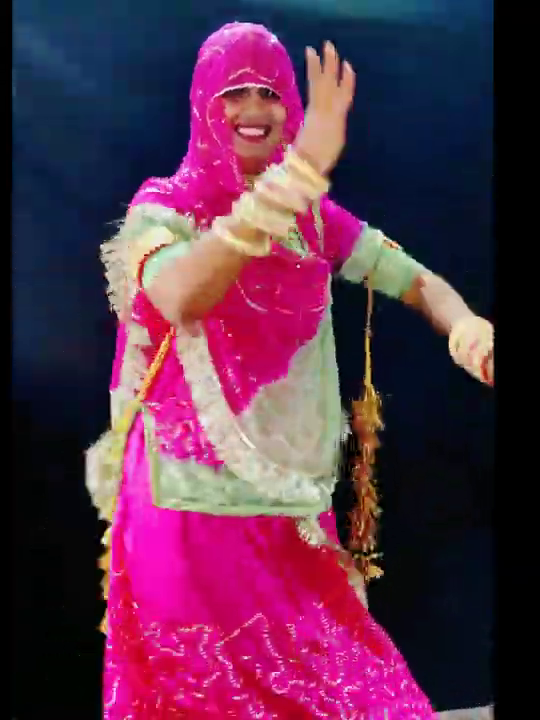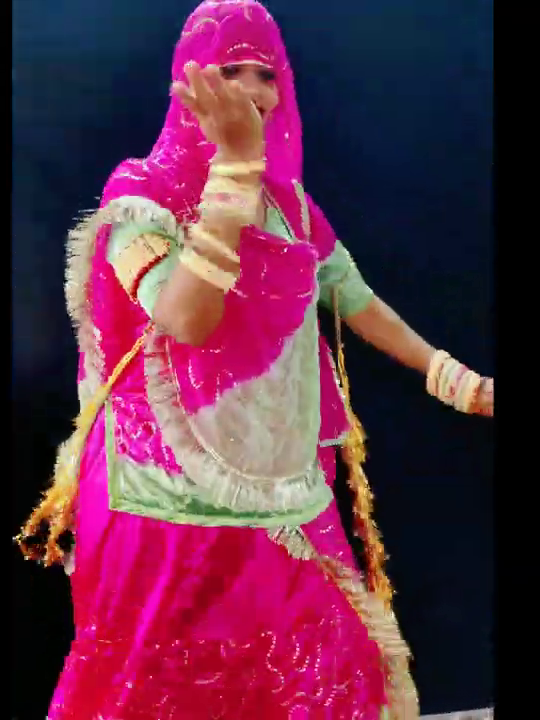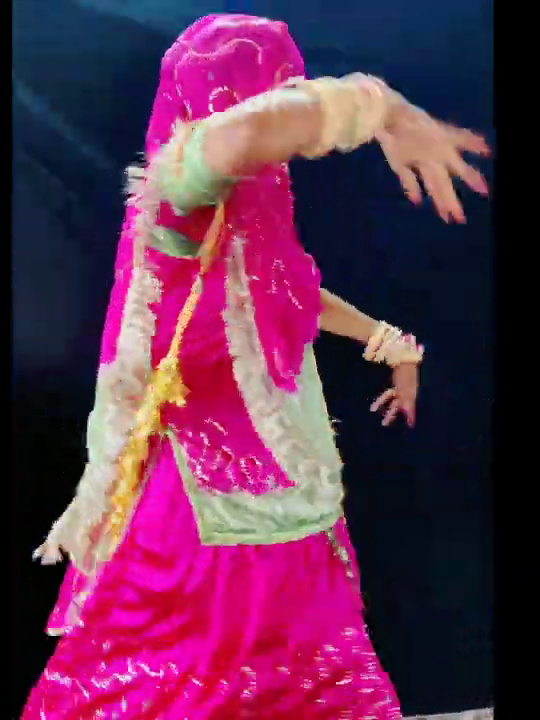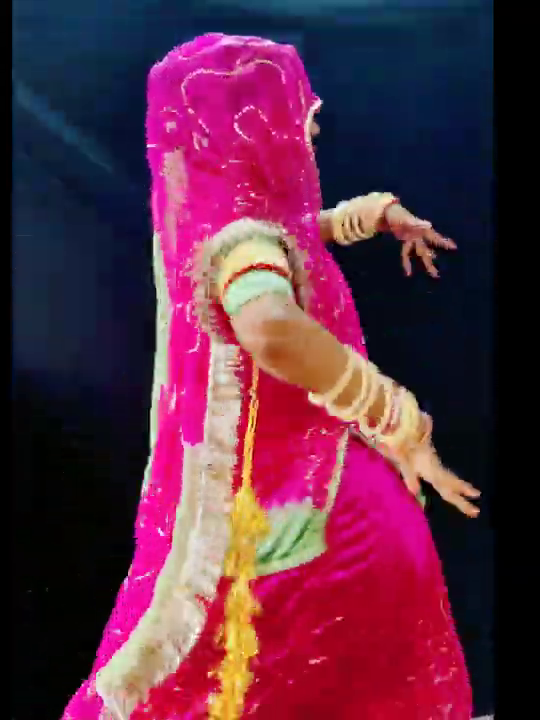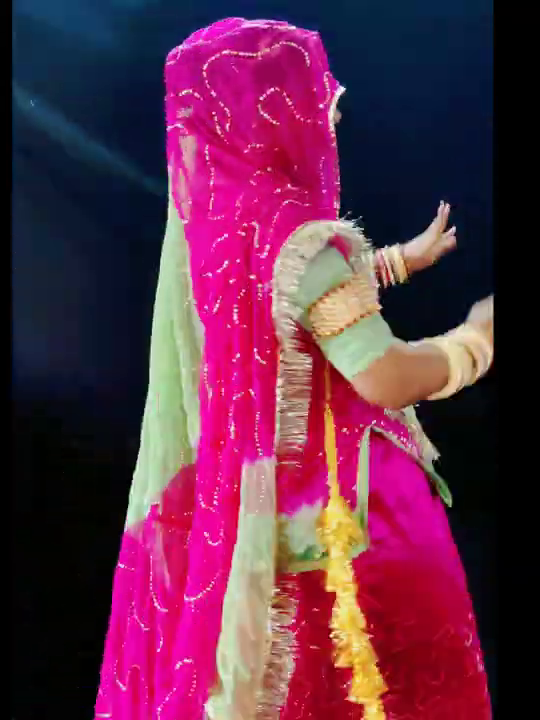
dt=0.3s
person 1, frame 1
left shoulder: (317, 217)
right shoulder: (163, 208)
left elbow: (413, 280)
right elbow: (180, 299)
left wrist: (475, 336)
right wrist: (293, 173)
left hip: (291, 494)
right hip: (198, 500)
person 1, frame 2
left shoulder: (290, 203)
right shoulder: (139, 195)
left elbow: (359, 303)
right elbow: (187, 319)
left wrist: (454, 378)
right wrist: (234, 162)
left hip: (279, 492)
right hip: (166, 496)
person 1, frame 3
left shoulder: (250, 202)
right shoulder: (184, 176)
left elbow: (295, 291)
right elbow: (242, 129)
left wrist: (391, 342)
right wrist: (381, 108)
left hip: (264, 477)
right hip: (205, 491)
person 1, frame 4
left shoulder: (209, 217)
right shoulder: (240, 230)
right elbow: (273, 331)
left wrist: (378, 211)
right wrist: (403, 428)
left hip: (252, 500)
right hip: (319, 506)
person 1, frame 5
left shoulder: (214, 214)
right shoulder: (296, 233)
right elbow: (387, 381)
left wrist: (396, 263)
right wrist: (481, 333)
left hip: (238, 505)
right hip: (340, 511)
